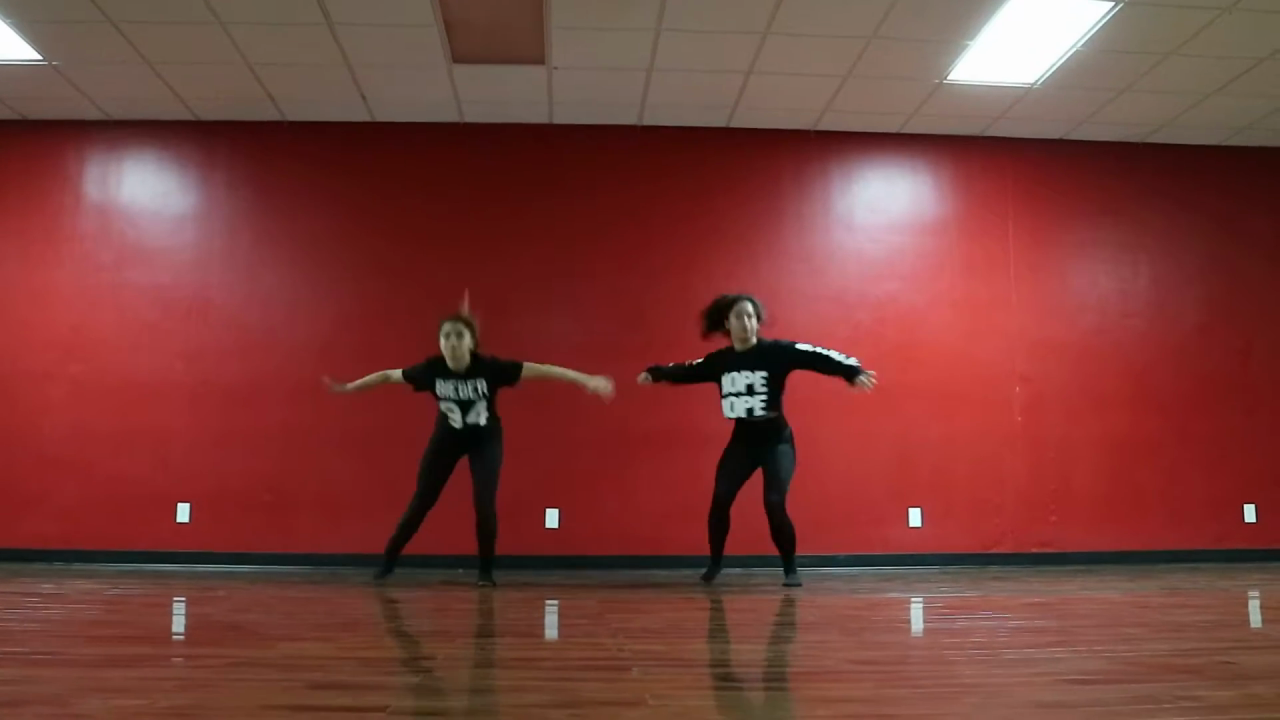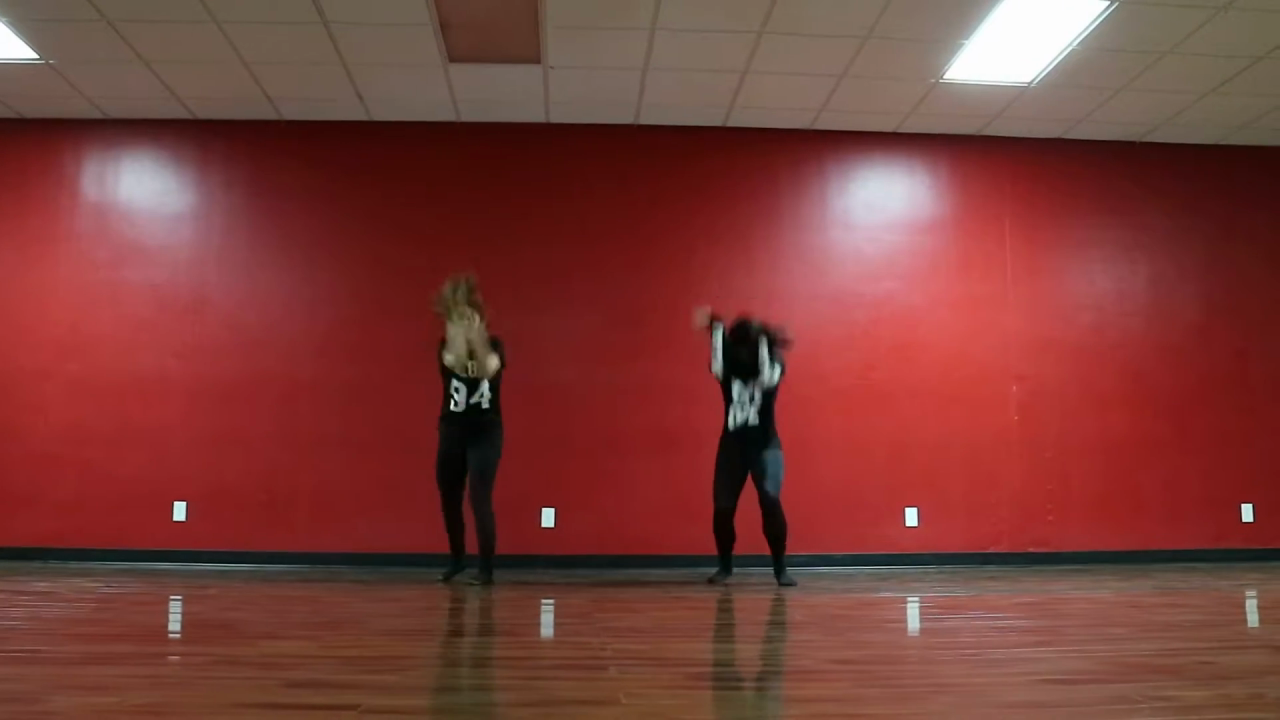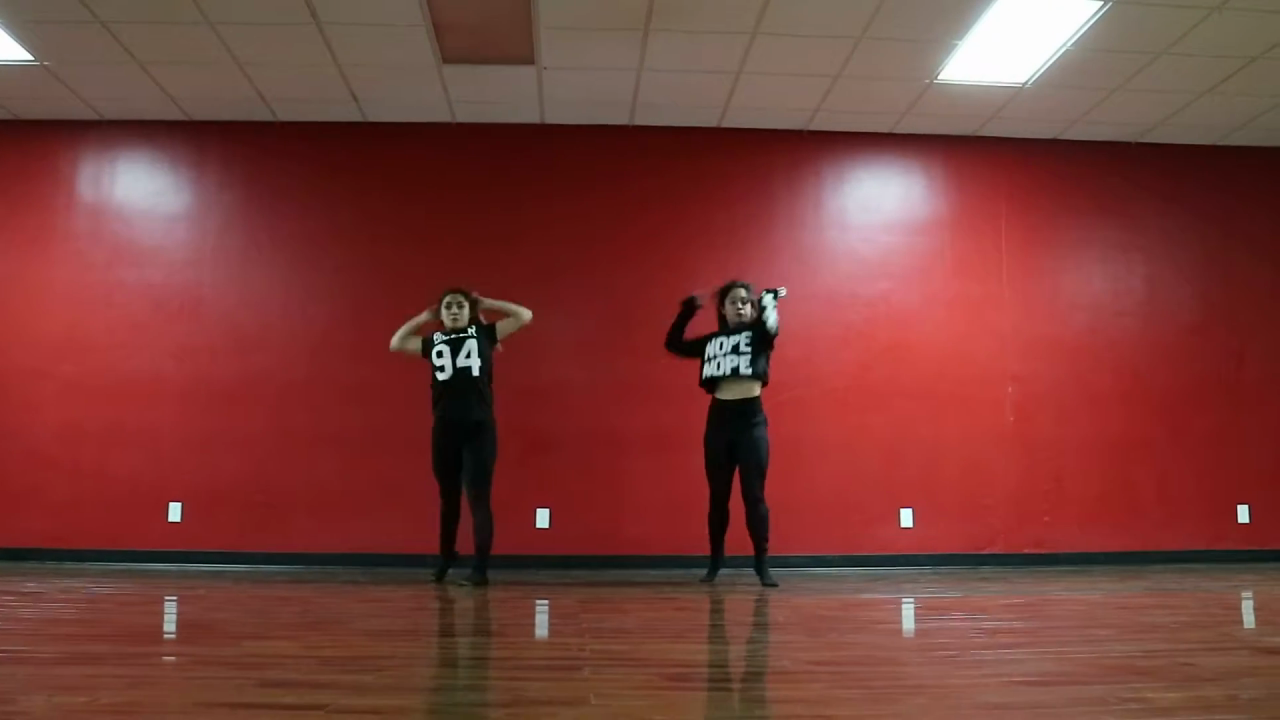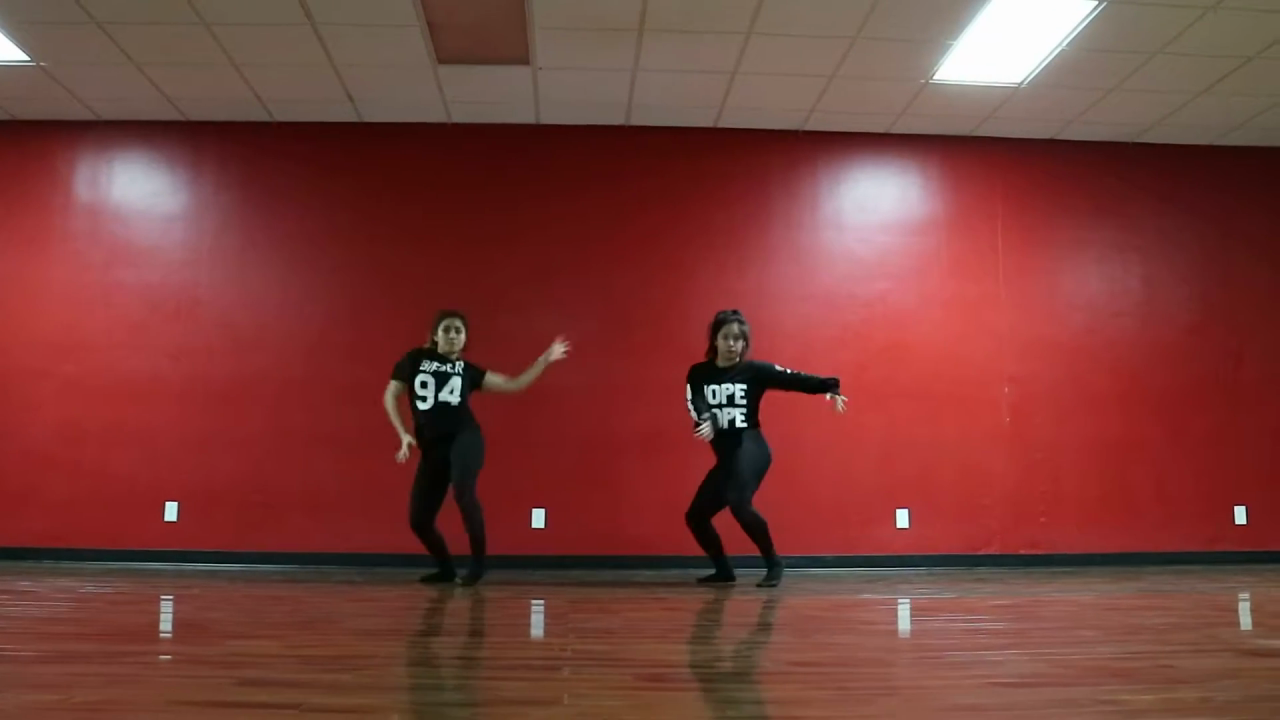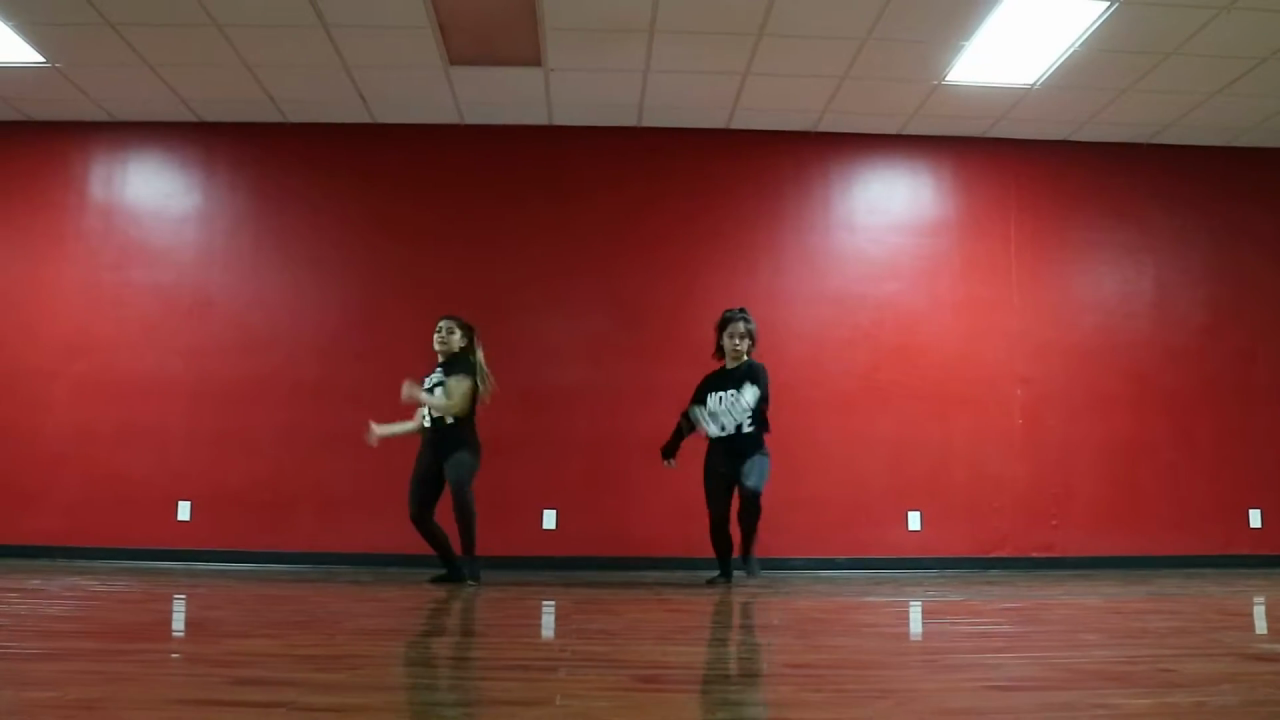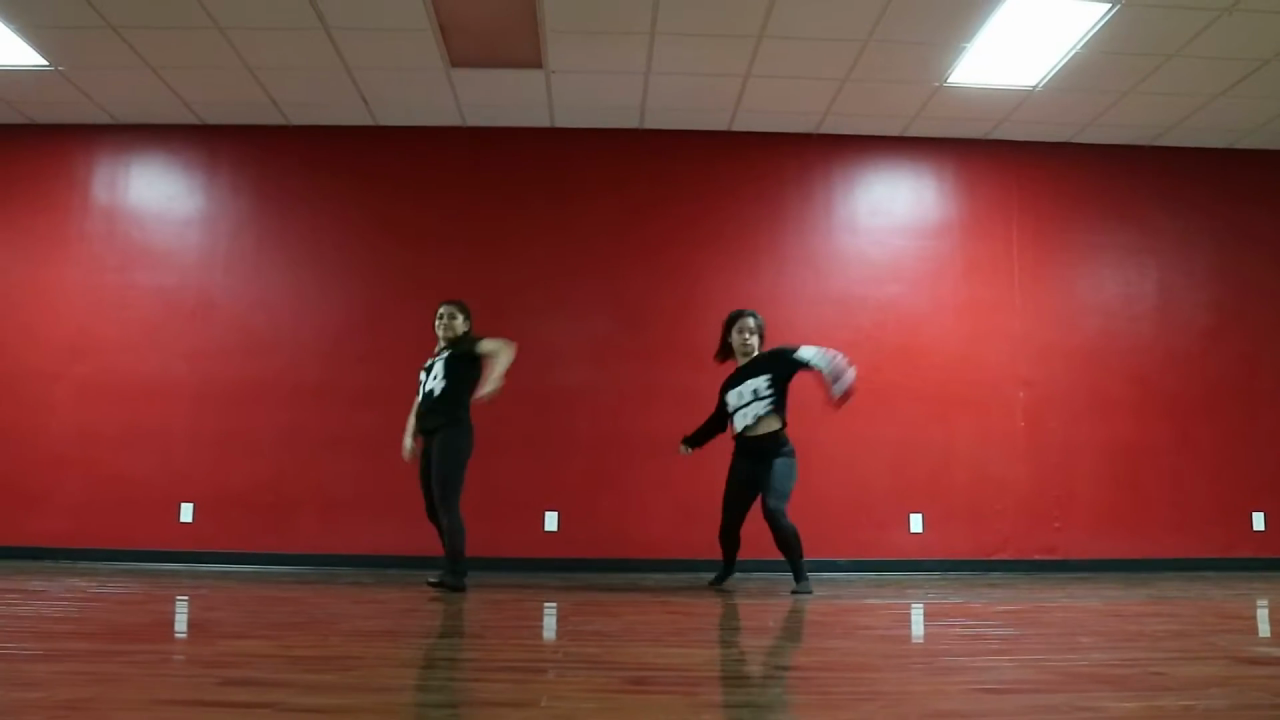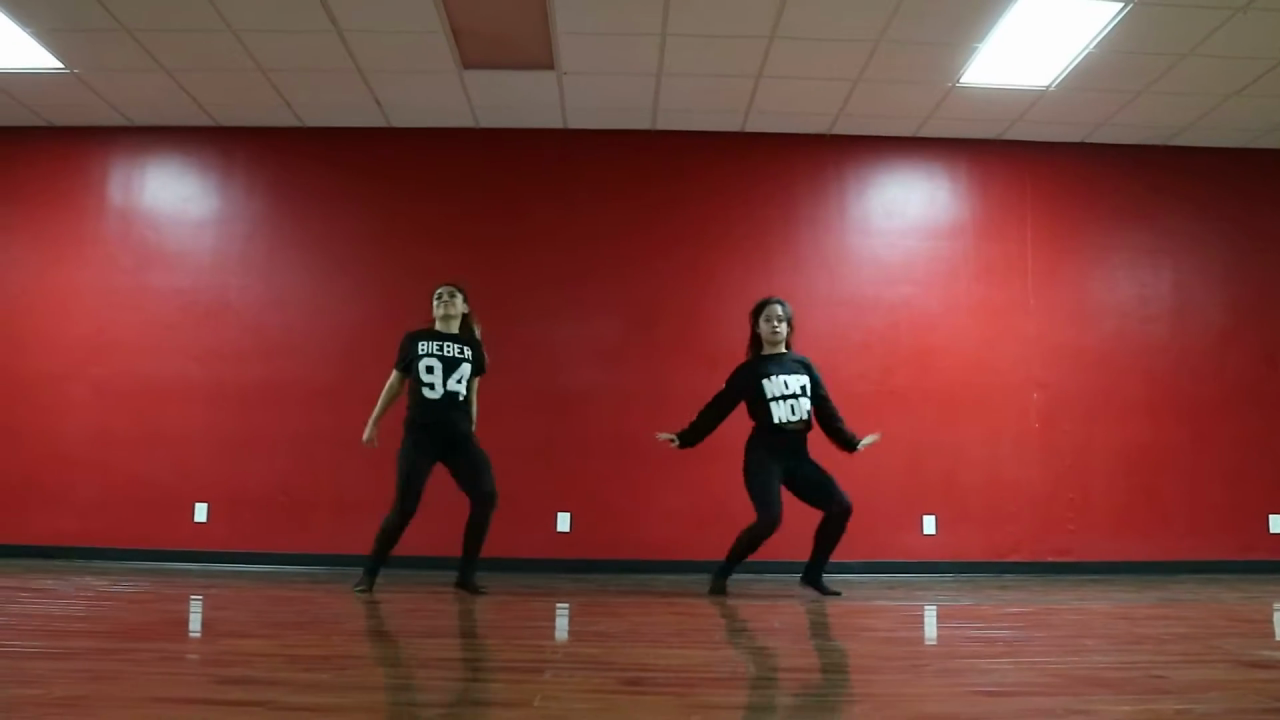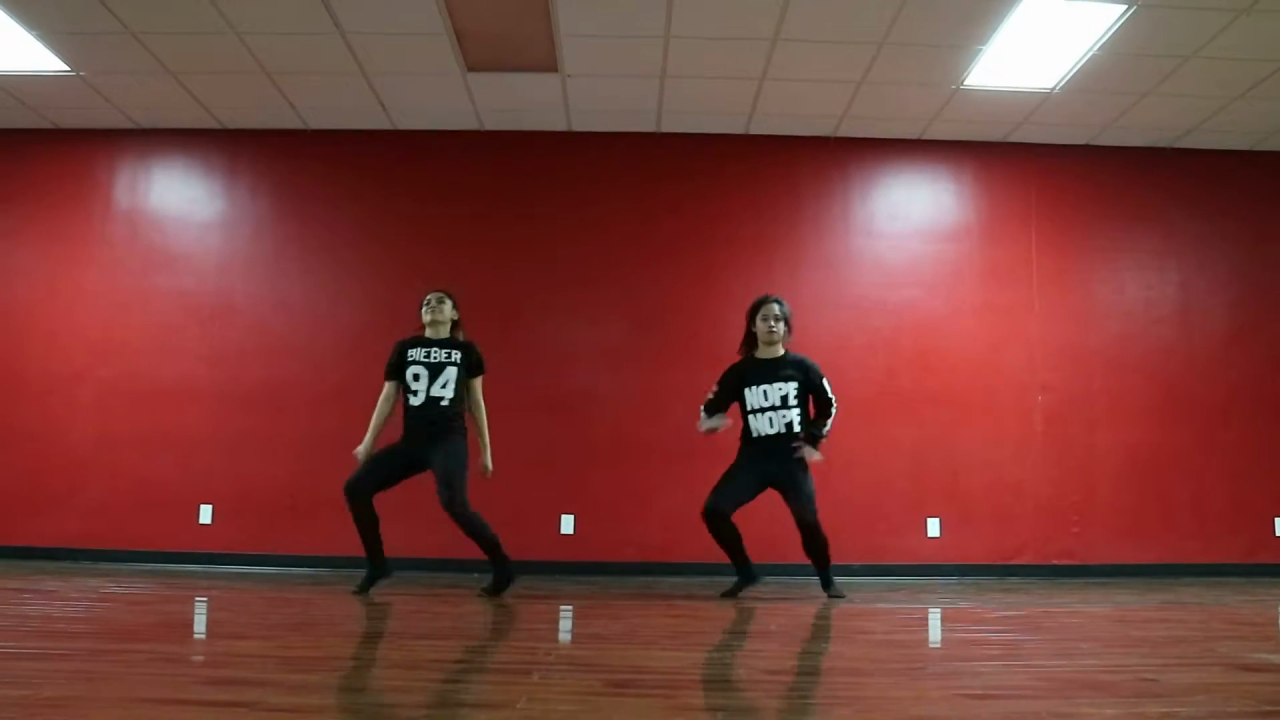
dt=0.4s
person 1, frame 1
left shoulder: (491, 366)
right shoulder: (432, 368)
left elbow: (539, 371)
right elbow: (391, 376)
left wrist: (586, 380)
right wrist: (350, 387)
left hip: (486, 439)
right hip: (446, 437)
left knee: (484, 502)
right knee: (423, 499)
left ankle: (486, 569)
right ankle: (388, 559)
person 1, frame 2
left shoulder: (493, 348)
right shoulder: (448, 347)
left elbow: (487, 368)
right elbow: (456, 362)
left wrist: (479, 337)
left hip: (486, 434)
right hip: (452, 434)
left knee: (479, 499)
right knee: (449, 500)
left ankle: (486, 569)
right ankle: (456, 560)
person 1, frame 3
left shoulder: (482, 332)
right shoulder: (433, 340)
left elbow: (525, 316)
right elbow: (396, 343)
left wrist: (486, 305)
right wrist: (425, 316)
left hip: (479, 427)
right hip: (444, 428)
left knee: (478, 498)
right knee: (449, 497)
left ankle: (480, 569)
right ankle: (447, 555)
person 1, frame 4
left shoulder: (468, 368)
right shoulder: (415, 358)
left elbow: (513, 385)
right elbow: (390, 397)
left wrist: (546, 359)
right wrist: (404, 434)
left hip: (465, 439)
right hip: (432, 449)
left knee: (463, 492)
right knee: (419, 520)
left ankle: (478, 562)
right ankle: (446, 566)
person 1, frame 5
left shoulder: (461, 366)
right shoulder: (436, 371)
left elbow: (455, 406)
right elbow: (422, 419)
left wrist: (416, 394)
right wrist: (384, 430)
left hip: (462, 449)
right hip: (431, 451)
left knee: (459, 488)
right knee: (418, 514)
left ankle: (470, 564)
right ankle: (452, 567)
person 1, frame 6
left shoulder: (464, 346)
right shoulder: (430, 361)
left elbow: (502, 349)
right elbow: (419, 404)
left wrist: (491, 380)
right wrist: (409, 436)
left hip: (452, 434)
right hip: (428, 436)
left knee: (445, 503)
right knee: (434, 508)
left ankle: (456, 574)
right ankle: (454, 568)
person 1, frame 7
left shoulder: (473, 347)
right shoulder: (414, 340)
right elbow: (394, 385)
left wrist: (471, 438)
right wrist: (371, 425)
left hip: (459, 436)
right hip: (419, 435)
left knee: (486, 495)
right knee: (405, 507)
left ankle: (466, 573)
right ankle: (370, 571)
person 1, frame 8
left shoulder: (466, 351)
right shoulder: (405, 348)
left elbow: (475, 402)
right elbow: (386, 397)
left wrist: (486, 448)
right wrist: (368, 440)
left hip: (447, 440)
right hip: (411, 442)
left knee: (454, 503)
right knee: (355, 488)
left ankle: (503, 572)
right ankle: (377, 567)
person 2, frame 1
left shoulder: (774, 352)
right shoulder: (719, 359)
left elbow: (815, 357)
right elbow: (687, 371)
left wrist: (853, 371)
right wrist: (656, 373)
left hip: (776, 441)
right hip: (741, 442)
left knee: (774, 504)
right knee: (719, 502)
left ankle: (790, 569)
right ankle: (715, 564)
person 2, frame 2
left shoulder: (771, 363)
right shoulder: (728, 364)
left elbow: (767, 380)
right elbow: (719, 369)
left wrist: (762, 345)
right wrist: (716, 329)
left hip: (765, 443)
right hip: (732, 444)
left knee: (770, 498)
right knee: (723, 508)
left ankle: (780, 567)
right ankle: (725, 564)
person 2, frame 3
left shoulder: (760, 333)
right shoulder: (712, 340)
left elbow: (771, 325)
right elbow: (673, 345)
left wrist: (767, 298)
right wrist: (688, 309)
left hip: (751, 419)
right hip: (719, 421)
left knee: (753, 496)
right knee: (718, 497)
left ankle: (762, 566)
right ankle: (715, 564)
person 2, frame 4
left shoulder: (755, 370)
right shoulder: (698, 373)
left elbow: (793, 380)
right elbow: (695, 407)
left wrist: (829, 386)
right wrist: (704, 420)
left hip: (750, 448)
right hip: (725, 456)
left knee: (738, 504)
right knee: (696, 517)
left ankle: (774, 565)
right ankle: (724, 569)
person 2, frame 5
left shoulder: (755, 372)
right shoulder: (712, 380)
left elbow: (744, 403)
right elbow: (690, 416)
left wrist: (703, 418)
right wrist: (670, 450)
left hip: (752, 450)
right hip: (719, 454)
left knee: (751, 490)
right knee: (718, 517)
left ankle: (748, 551)
right ankle: (725, 570)
person 2, frame 6
left shoulder: (773, 360)
right shoulder: (730, 384)
left elbow: (807, 355)
right elbow: (718, 421)
left wrist: (837, 371)
right wrist: (691, 441)
left hip: (777, 452)
right hip: (744, 457)
left knee: (773, 511)
right knee: (729, 524)
left ankle: (801, 577)
right ankle: (727, 567)
person 2, frame 7
left shoulder: (803, 365)
right shoulder: (748, 371)
left elbow: (824, 410)
right elbow: (717, 409)
left wrist: (850, 441)
right wrist: (685, 438)
left hip: (798, 454)
right hip: (763, 454)
left knee: (841, 507)
right knee: (769, 519)
left ankle: (812, 573)
right ankle: (723, 572)
person 2, frame 8
left shoulder: (802, 366)
right shoulder: (739, 370)
left elbow: (828, 404)
right elbow: (711, 405)
left wrist: (815, 441)
right wrist: (711, 420)
left hip: (789, 456)
right hip: (751, 458)
left knee: (807, 520)
right knee: (713, 511)
left ankle: (827, 580)
right ankle: (746, 574)
